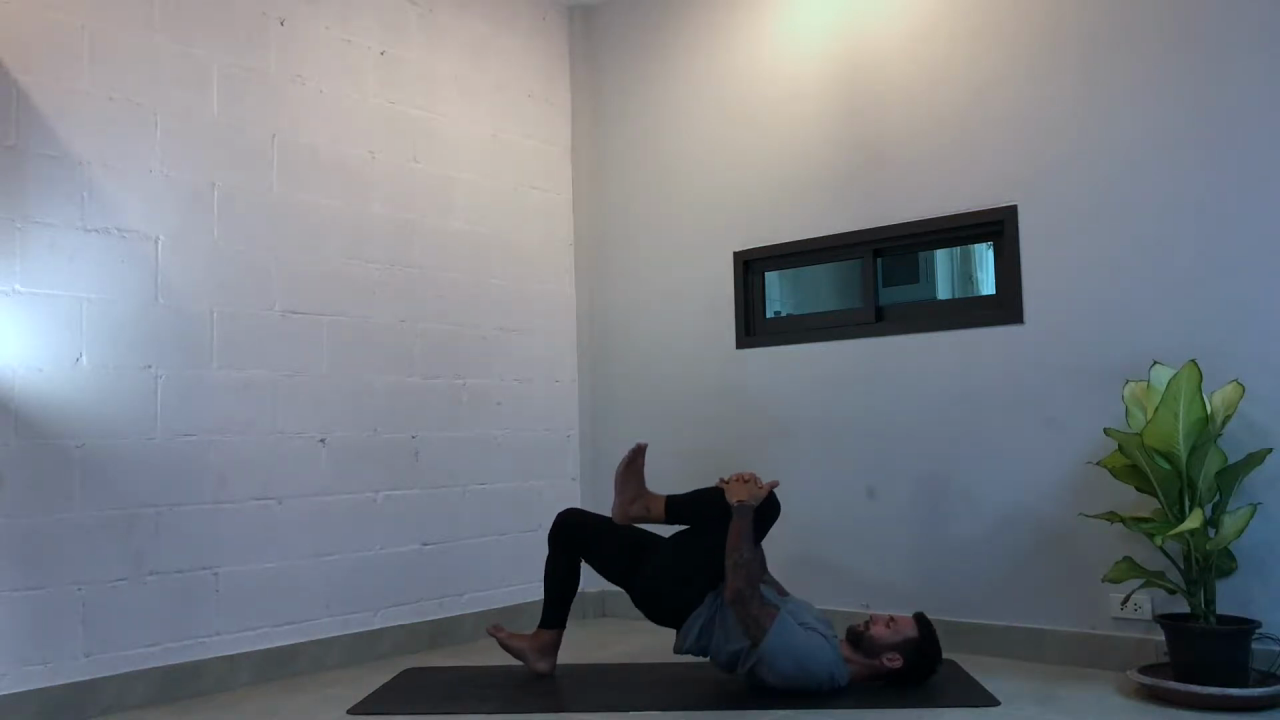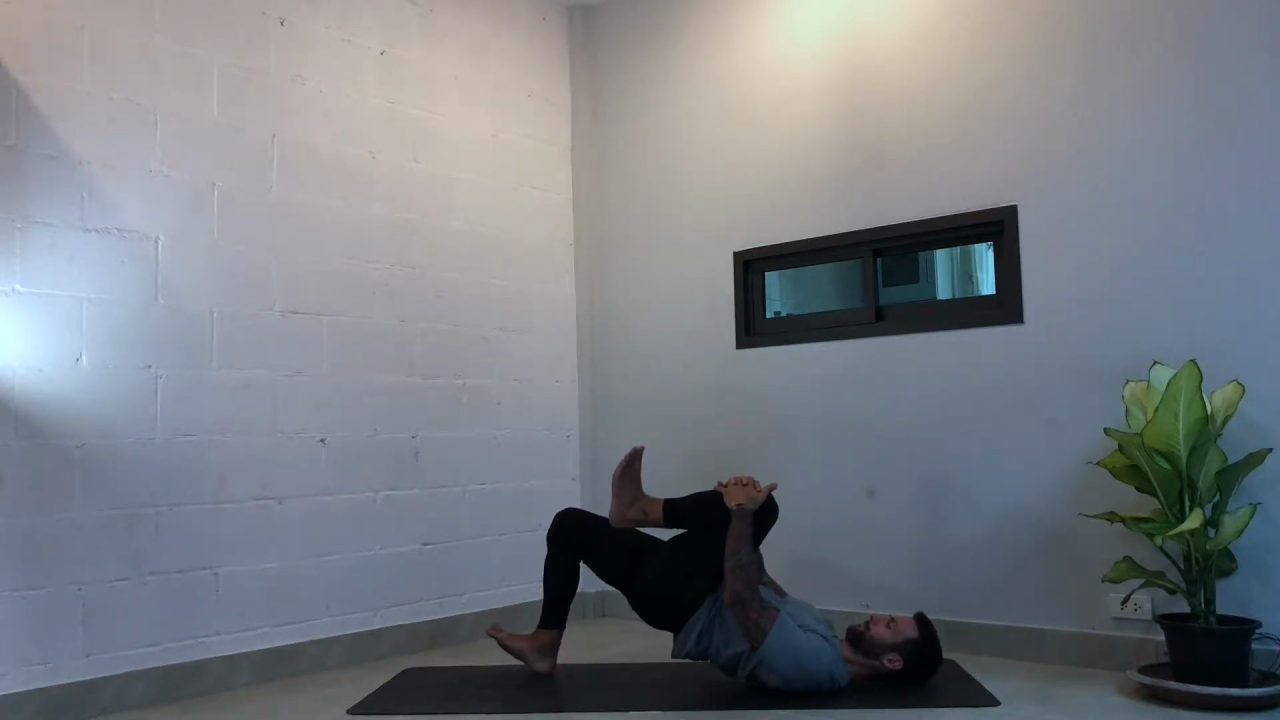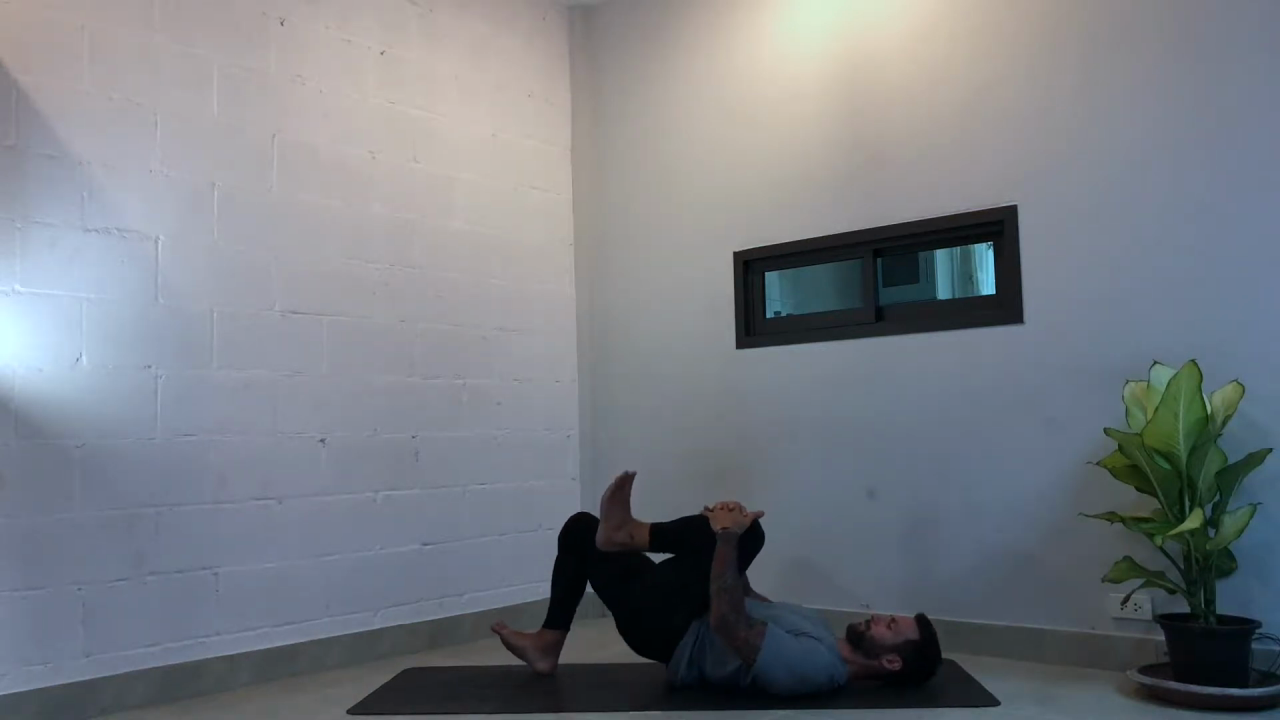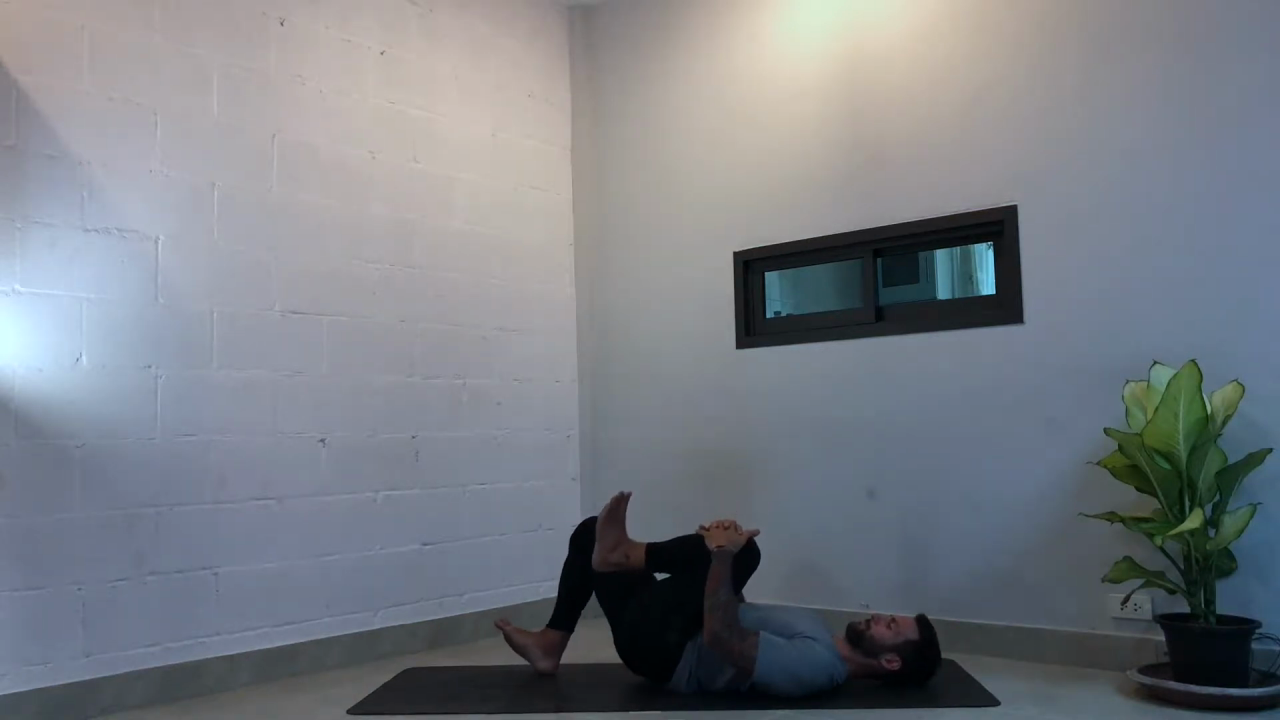
dt=0.4s
person 1, frame 1
left shoulder: (815, 663)
right shoulder: (824, 642)
left elbow: (741, 595)
right elbow: (763, 584)
left wrist: (742, 510)
right wrist: (746, 509)
left hip: (678, 596)
right hip: (687, 587)
left knee: (762, 505)
right knee: (568, 525)
left ankle: (641, 505)
right ankle: (546, 645)
person 1, frame 2
left shoulder: (817, 665)
right shoulder: (825, 642)
left elbow: (740, 598)
right elbow: (761, 584)
left wrist: (741, 514)
right wrist: (744, 513)
left hip: (677, 600)
right hip: (689, 592)
left knee: (759, 508)
right knee: (567, 525)
left ankle: (638, 510)
right ankle: (546, 645)
person 1, frame 3
left shoulder: (816, 666)
right shoulder: (821, 640)
left elbow: (727, 621)
right elbow: (747, 599)
left wrist: (727, 538)
right wrist: (728, 540)
left hip: (664, 628)
right hip: (681, 616)
left knee: (745, 533)
right knee: (578, 528)
left ankle: (627, 535)
right ankle: (548, 646)
person 1, frame 4
left shoulder: (816, 666)
right shoulder: (818, 638)
left elbow: (719, 636)
right elbow: (732, 611)
left wrist: (722, 555)
right wrist: (723, 552)
left hip: (660, 646)
right hip: (668, 634)
left knee: (742, 552)
right knee: (590, 531)
left ankle: (624, 555)
right ankle: (550, 646)
